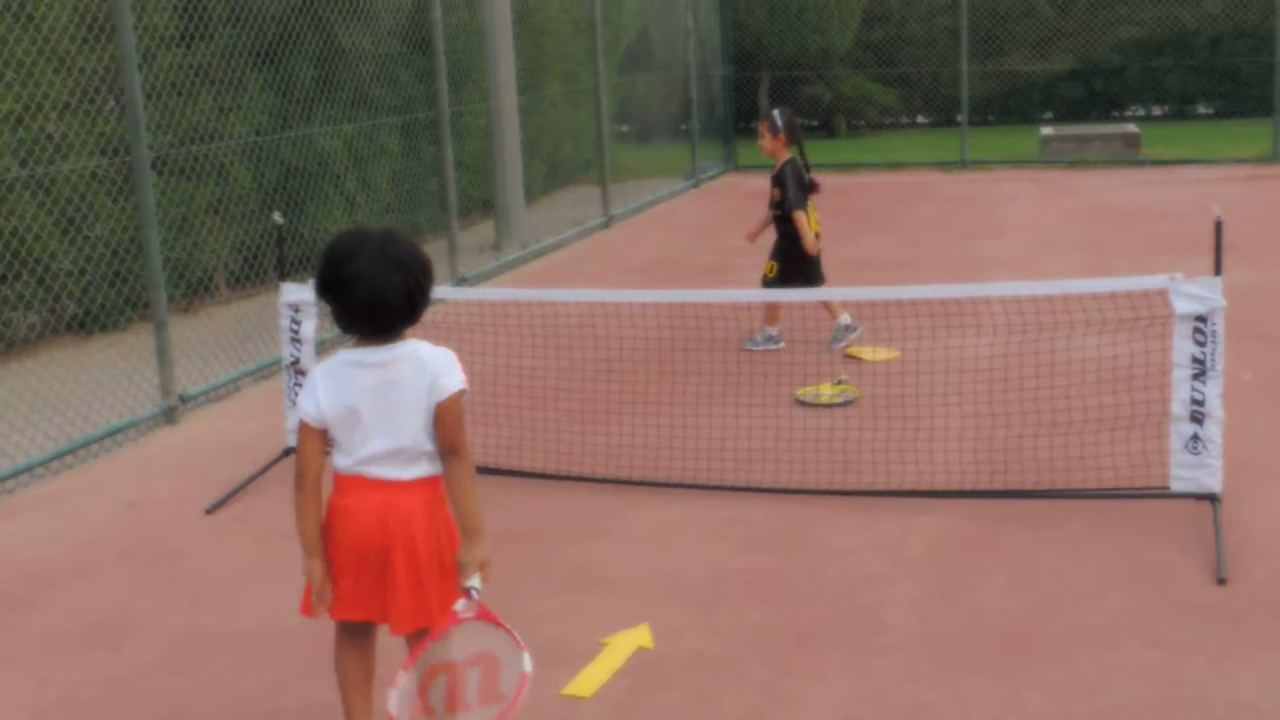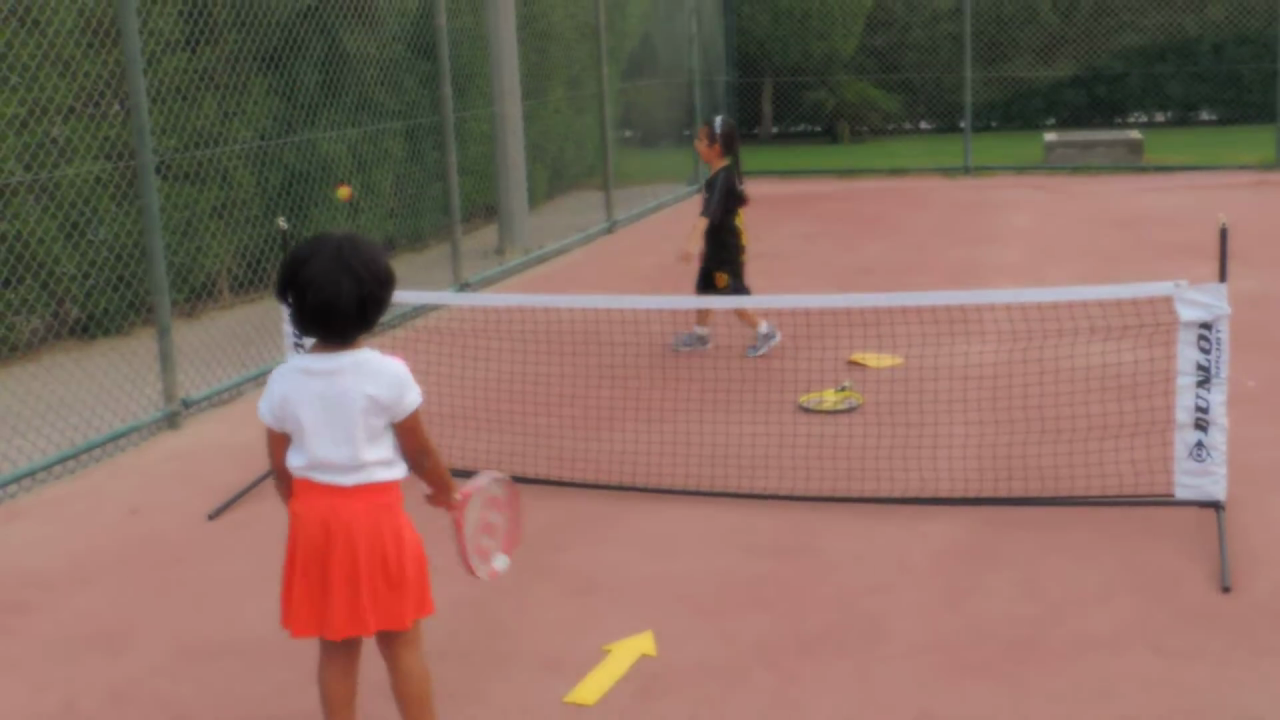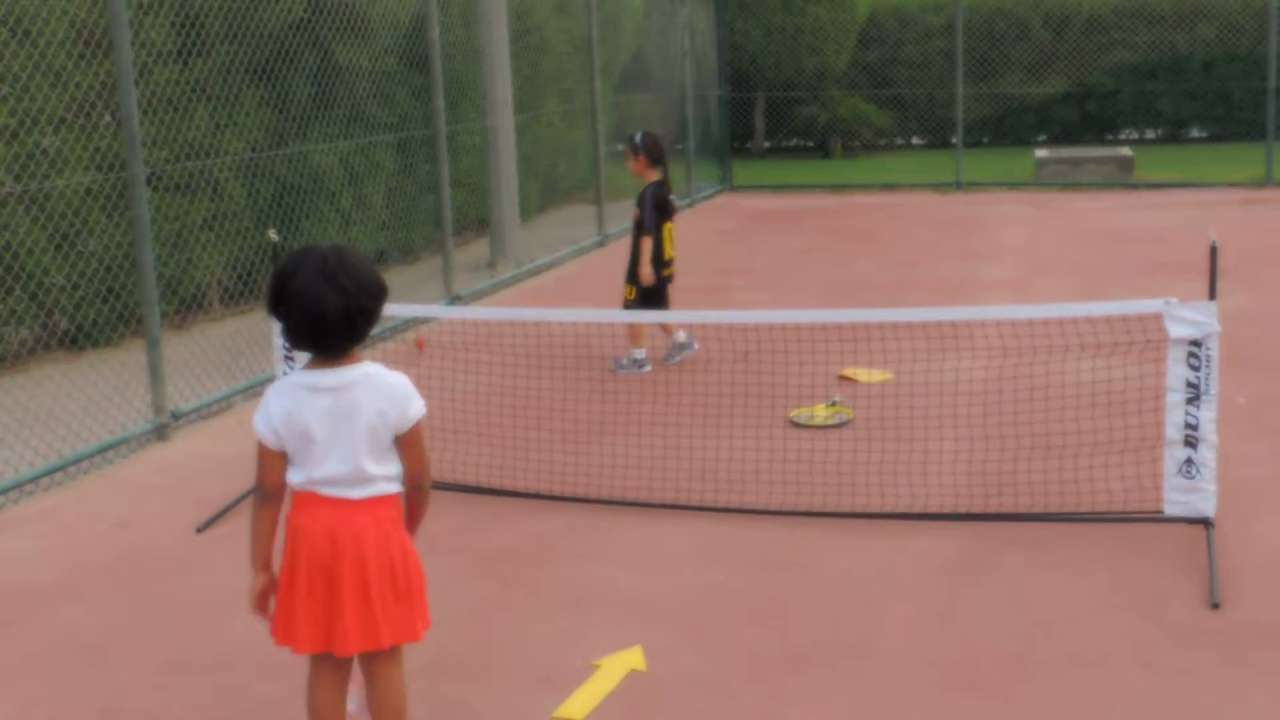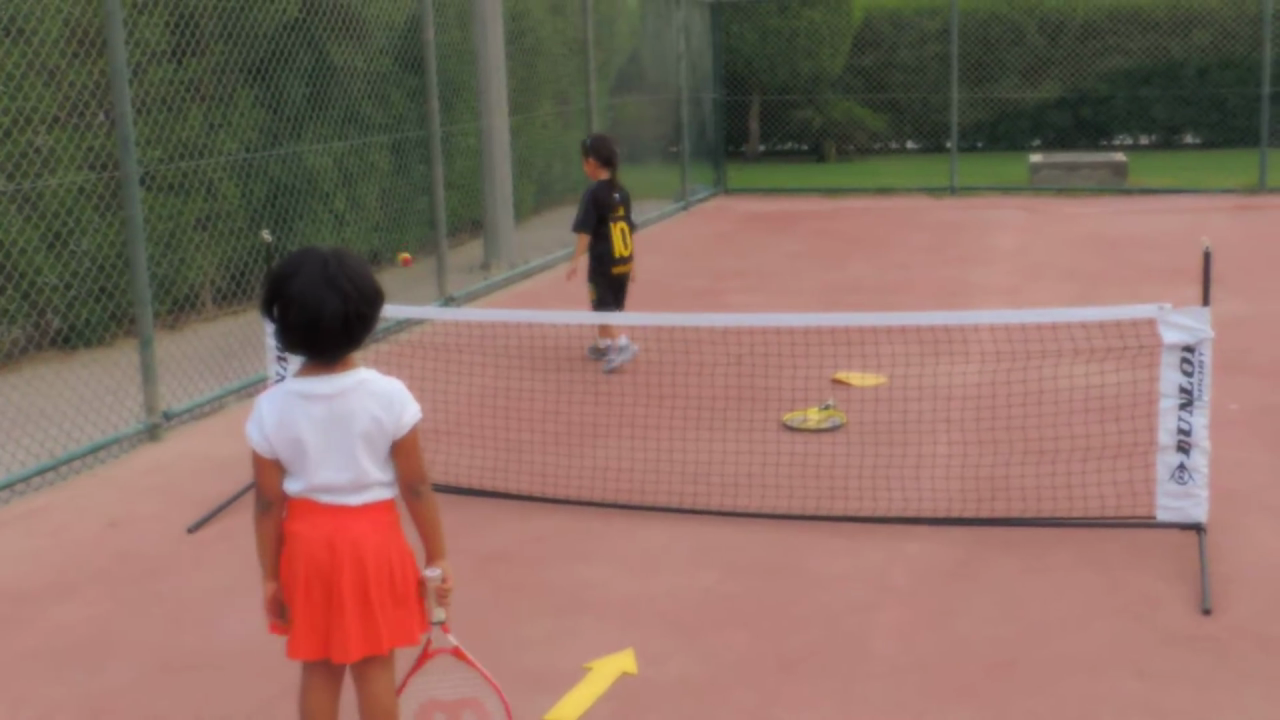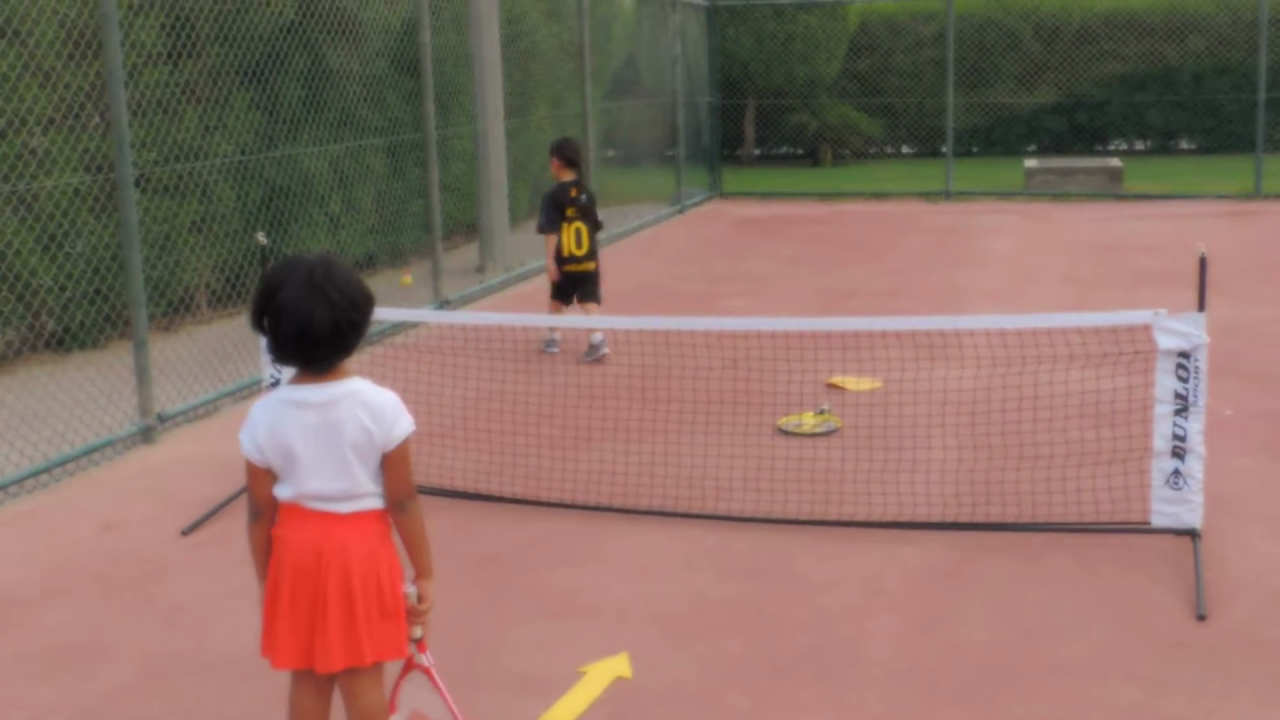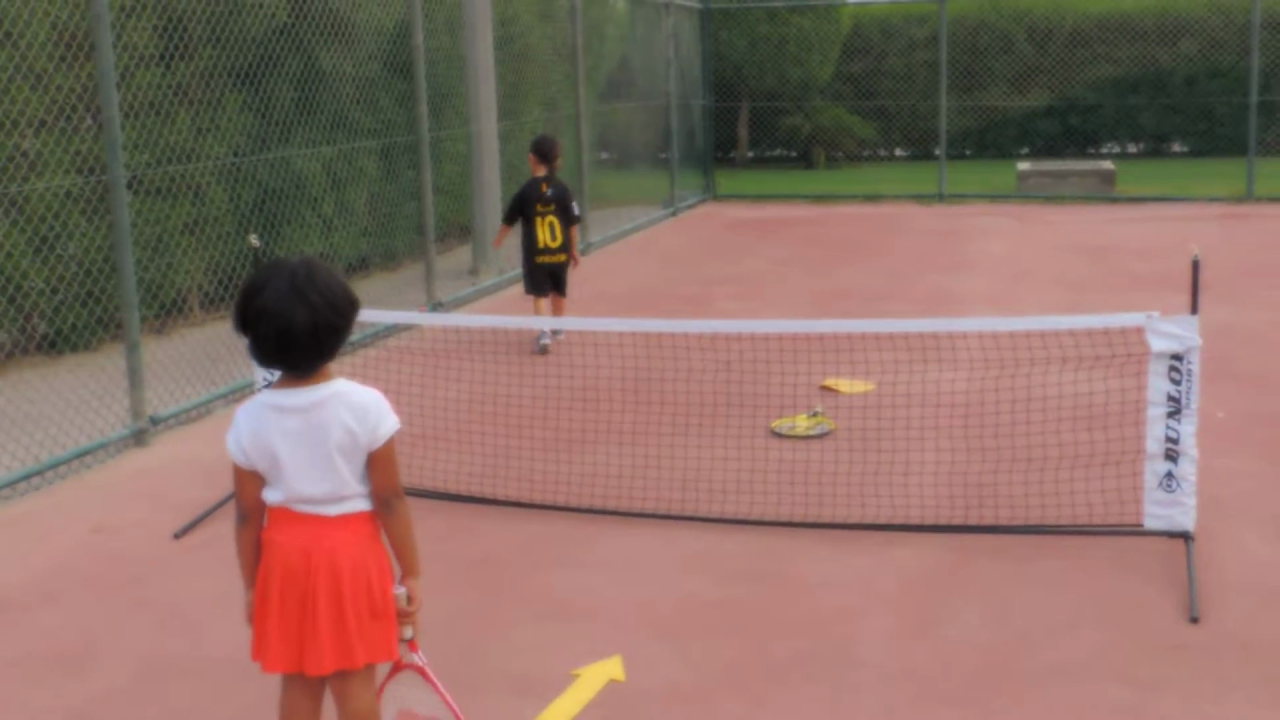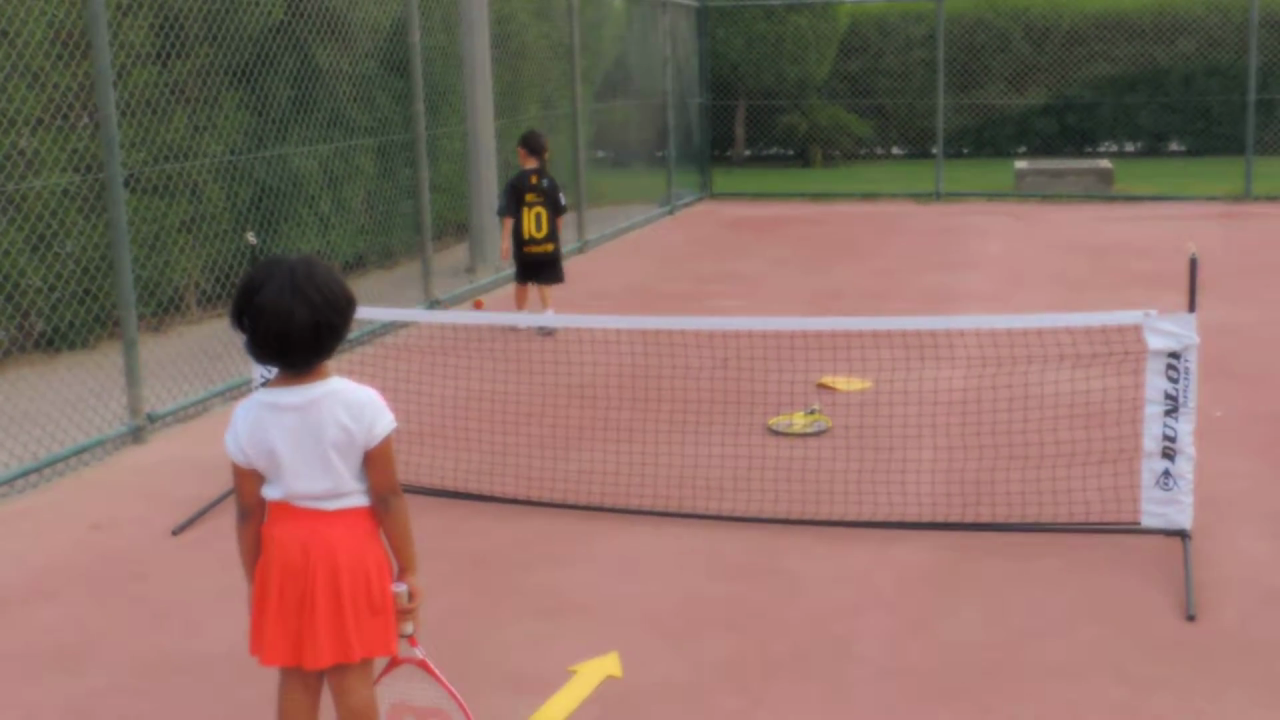
dt=0.4s
person 1, frame 1
left shoulder: (324, 379)
right shoulder: (437, 365)
left elbow: (308, 473)
right elbow: (454, 454)
left wrist: (312, 555)
right wrist: (473, 534)
left hip: (355, 515)
right hip: (419, 513)
left knee: (353, 635)
right knee: (430, 641)
person 1, frame 2
left shoulder: (283, 382)
right shoulder: (388, 375)
left elbow: (281, 469)
right elbow: (419, 453)
right wrist: (446, 490)
left hip: (314, 519)
right hip: (376, 517)
left knee: (336, 644)
right knee: (400, 641)
person 1, frame 3
left shoulder: (280, 398)
right shoulder: (393, 388)
left elbow: (268, 492)
right elbow: (418, 481)
left wrist: (261, 568)
right wrist: (405, 533)
left hip: (313, 534)
right hip: (378, 532)
left knee: (327, 661)
right knee: (382, 660)
person 1, frame 4
left shoulder: (273, 406)
right shoulder: (388, 395)
left elbow: (268, 503)
right elbow: (415, 486)
left wrist: (270, 576)
right wrist: (437, 557)
left hip: (309, 542)
right hip: (372, 539)
left knee: (319, 667)
right knee: (374, 665)
person 1, frame 5
left shoulder: (266, 414)
right shoulder: (380, 406)
left elbow: (261, 511)
right elbow: (402, 501)
left wrist: (265, 579)
right wrist: (423, 573)
left hip: (298, 550)
right hip: (360, 551)
left knee: (308, 675)
right knee: (362, 676)
person 1, frame 6
left shoulder: (250, 419)
right shoulder: (365, 406)
left elbow: (248, 514)
right elbow: (389, 500)
left wrist: (251, 585)
right wrist: (411, 572)
left hip: (287, 555)
right hip: (350, 553)
left knee: (299, 680)
right knee: (354, 679)
person 1, frame 7
left shoulder: (248, 416)
right shoulder: (361, 404)
left elbow: (249, 512)
right elbow: (387, 497)
left wrist: (253, 579)
right wrist: (408, 568)
left hip: (286, 549)
right hip: (349, 548)
left knee: (296, 674)
right knee: (351, 674)
person 2, frame 1
left shoulder: (789, 170)
right shoulder: (783, 169)
left elbow: (797, 206)
left wrist: (805, 234)
right wrist: (759, 228)
left hip: (793, 240)
right hip: (790, 238)
left knee: (772, 285)
right knee: (813, 285)
left ankle: (771, 335)
right ankle: (846, 324)
person 2, frame 2
left shoulder: (722, 179)
right shoulder: (723, 175)
left elbow: (708, 214)
left wrist: (694, 242)
right wrist: (703, 242)
left hip: (725, 247)
right hip: (717, 245)
left knee: (732, 294)
right knee: (704, 289)
left ankle: (765, 332)
right ankle: (700, 334)
person 2, frame 3
left shoulder: (649, 194)
right shoulder: (662, 189)
left elbow: (648, 232)
left wrist: (644, 264)
left hip: (647, 262)
right hip: (663, 261)
left knee: (634, 309)
right knee: (655, 306)
left ankle: (638, 357)
right ankle: (681, 340)
person 2, frame 4
left shoulder: (593, 194)
right shoulder: (622, 193)
left elbow: (586, 231)
right elbow: (629, 229)
left wrist: (575, 260)
right wrist: (629, 261)
left hip: (604, 263)
right hip: (624, 261)
left knee: (604, 308)
right knee: (608, 306)
left ankle: (622, 346)
right ankle: (604, 344)
person 2, frame 5
left shoulder: (553, 196)
right shoulder: (587, 195)
left elbow: (551, 232)
right elbow: (595, 228)
left wrist: (550, 260)
left hip: (564, 262)
right hip: (588, 261)
left knee: (557, 300)
right knee: (589, 301)
left ankle: (553, 339)
right ankle: (597, 339)
person 2, frame 6
left shoulder: (525, 191)
right shoulder: (562, 190)
left elbow: (508, 221)
right elbow: (573, 224)
left wrist: (498, 241)
right wrist: (574, 250)
left hip: (536, 255)
right hip: (560, 253)
left knee: (539, 295)
right knee: (558, 291)
left ankle: (545, 331)
right ankle: (556, 327)
person 2, frame 7
left shoulder: (515, 183)
right shoulder: (550, 182)
left elbow: (508, 215)
right elbow: (559, 215)
left wrist: (505, 242)
right wrist: (556, 239)
left hip: (524, 244)
right hip: (547, 243)
left knee: (522, 280)
right knee: (544, 282)
right ankle: (547, 315)
